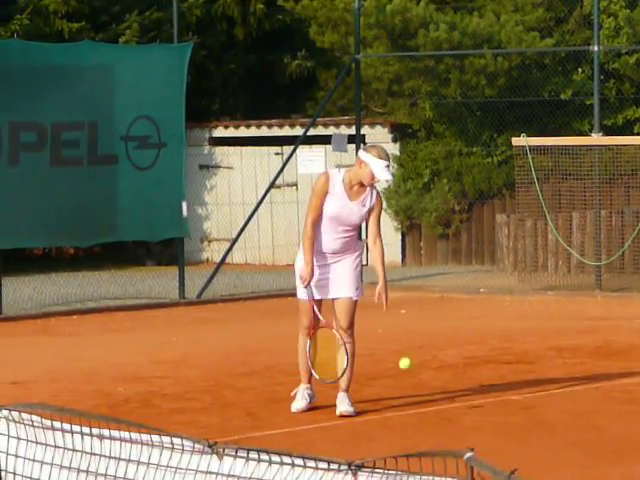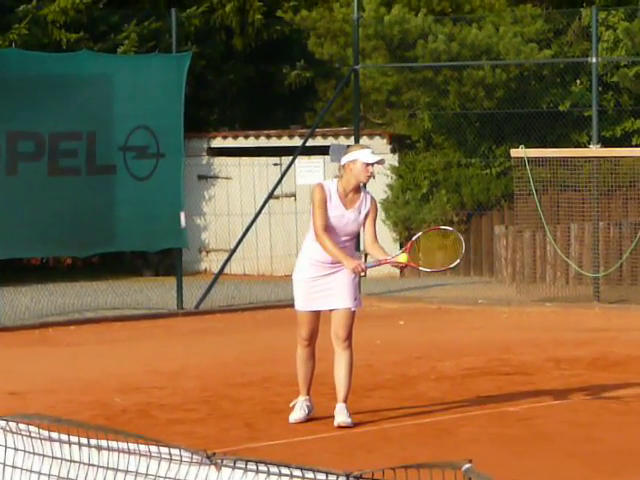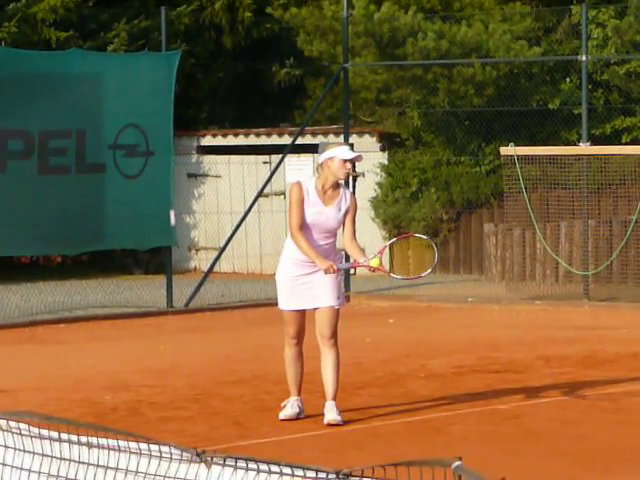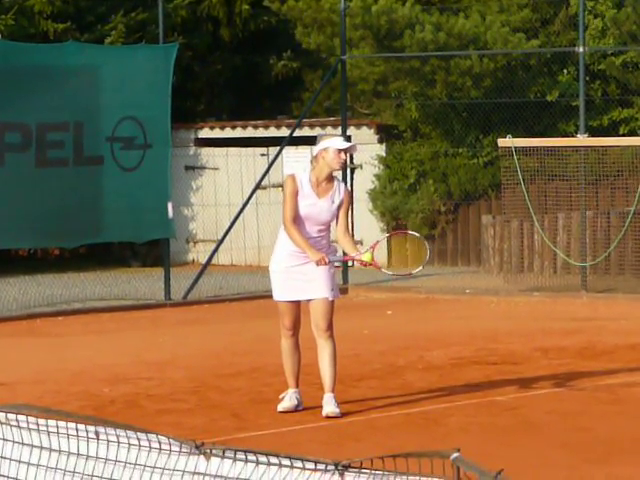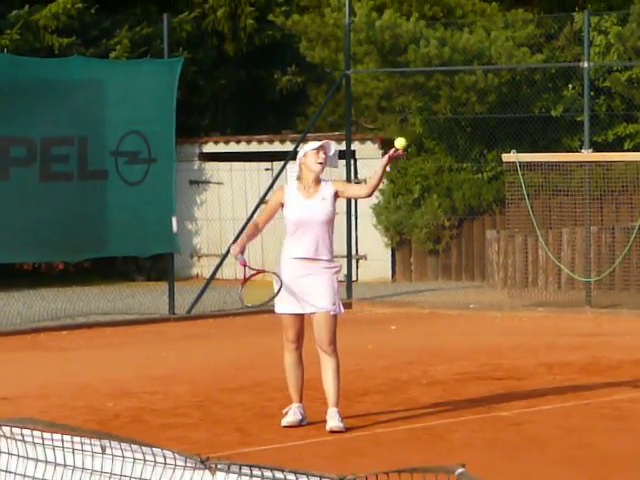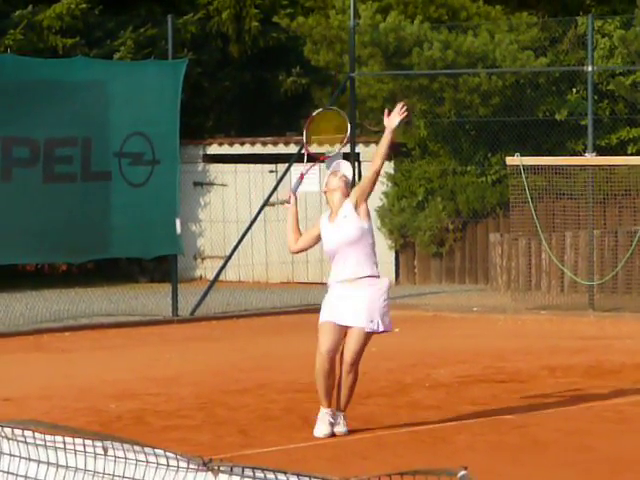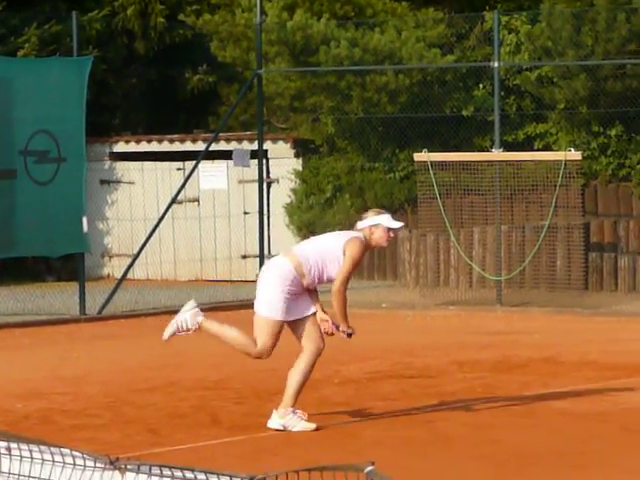
dt=0.7s
person 1, frame 1
left shoulder: (374, 198)
right shoulder: (327, 180)
left elbow: (374, 239)
right elbow: (310, 223)
left wrist: (382, 280)
right wrist: (308, 263)
left hip: (346, 261)
right hip: (312, 260)
left knee: (345, 329)
right knee: (307, 327)
left ankle: (343, 395)
right ankle: (305, 388)
person 1, frame 2
left shoulder: (369, 202)
right shoulder: (322, 190)
left elbow: (370, 243)
right elbow: (320, 234)
left wrist: (392, 259)
right wrist: (346, 259)
left hip: (344, 273)
right hip: (311, 268)
left knee: (343, 340)
right knee: (306, 340)
left ankle: (341, 407)
right ankle: (304, 400)
person 1, frame 3
left shoulder: (348, 199)
right shoulder: (300, 189)
left elbow: (349, 239)
right elbow: (296, 231)
left wrist: (366, 260)
right wrist: (318, 259)
left hip: (327, 272)
right hip: (294, 269)
left knee: (328, 339)
right knee: (293, 339)
left ankle: (331, 405)
right ankle: (294, 400)
person 1, frame 4
left shoulder: (342, 192)
right shoulder: (294, 181)
left elbow: (342, 232)
right elbow: (289, 223)
left wrist: (359, 254)
right wrist: (310, 251)
left hip: (320, 265)
right hip: (287, 262)
left knee: (324, 331)
right knee: (289, 331)
left ankle: (329, 397)
right ankle: (293, 393)
person 1, frame 5
left shoulder: (331, 188)
right shoulder: (285, 192)
left elbow: (366, 190)
right elbow: (259, 222)
left wrist: (384, 164)
right wrist: (242, 241)
left hip: (322, 275)
right hip: (291, 273)
left knee: (326, 346)
right knee: (292, 344)
left ankle: (333, 413)
right ankle: (297, 407)
person 1, frame 6
left shoulder: (356, 203)
right shoulder: (325, 223)
left elbow: (375, 168)
right elbow: (295, 245)
left wrist: (389, 131)
right wrist: (294, 207)
left hip: (366, 292)
right hip: (338, 294)
left knee: (350, 361)
right knee: (325, 353)
left ankle: (339, 413)
right ankle: (325, 410)
person 1, frame 7
left shoulder: (347, 244)
right shoulder: (358, 243)
right elbow: (338, 288)
left wrist: (320, 313)
right wrist: (343, 322)
left hip: (295, 286)
right hip: (278, 279)
left knee: (315, 347)
right knee: (256, 350)
left ankle: (284, 412)
right ankle: (196, 319)
